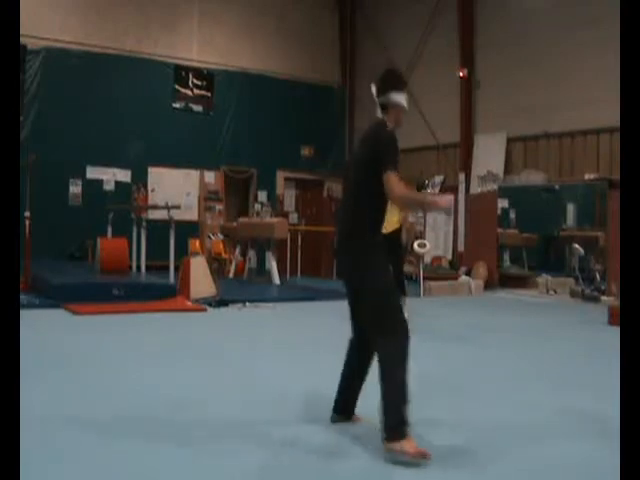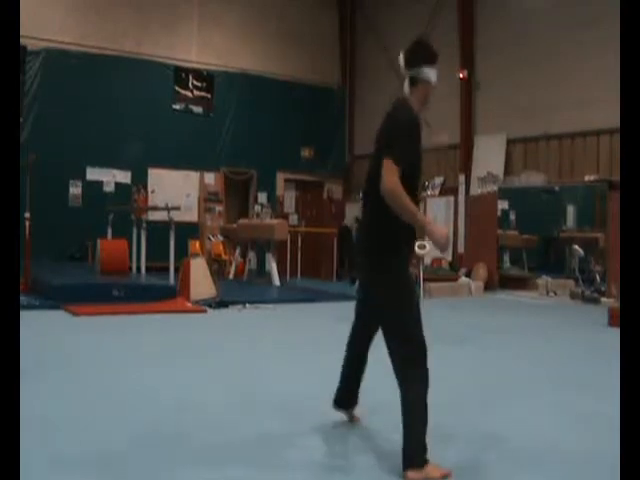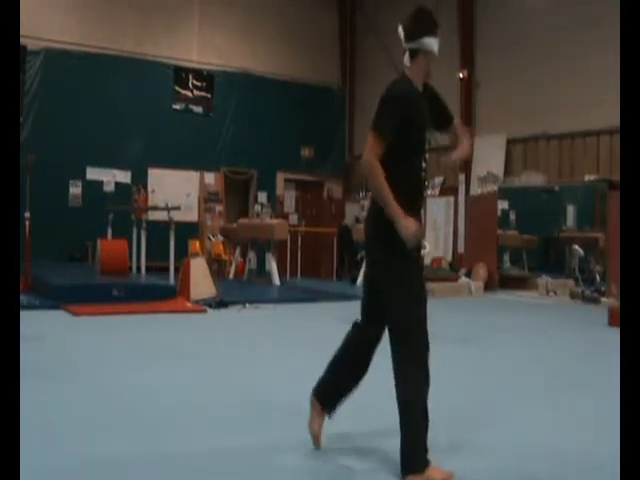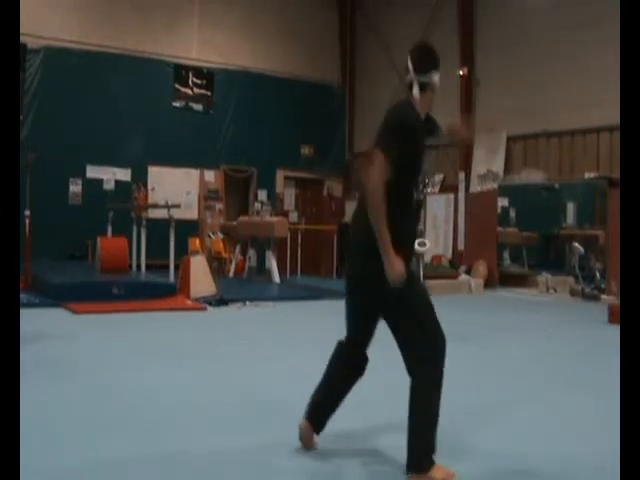
dt=0.3s
person 1, frame 1
left shoulder: (373, 135)
right shoulder: (383, 138)
right elbow: (395, 191)
right wrist: (435, 202)
left hip: (352, 246)
right hip: (362, 249)
left knee: (365, 332)
right knee: (393, 335)
left ankle: (343, 407)
right ankle: (397, 434)
person 1, frame 2
left shoulder: (405, 115)
right shoulder: (404, 121)
right elbow: (389, 186)
right wrist: (428, 228)
left hip: (377, 244)
right hip: (386, 248)
left knee: (365, 324)
right knee: (410, 350)
left ankle: (345, 399)
person 1, frame 3
left shoulder: (429, 96)
right shoulder: (398, 95)
left elbow: (461, 136)
right elbow: (369, 159)
left wrist: (458, 154)
right wrist: (399, 217)
left hip: (398, 233)
right hip: (394, 233)
left knee: (369, 327)
right knee: (411, 345)
left ankle: (322, 399)
person 1, frame 4
left shoulder: (420, 119)
right shoulder: (403, 119)
left elbow: (447, 131)
right elbow: (372, 183)
right wrist: (388, 255)
left hip: (364, 251)
right hip: (379, 255)
left knee: (354, 344)
right knee: (428, 350)
left ankle: (312, 421)
